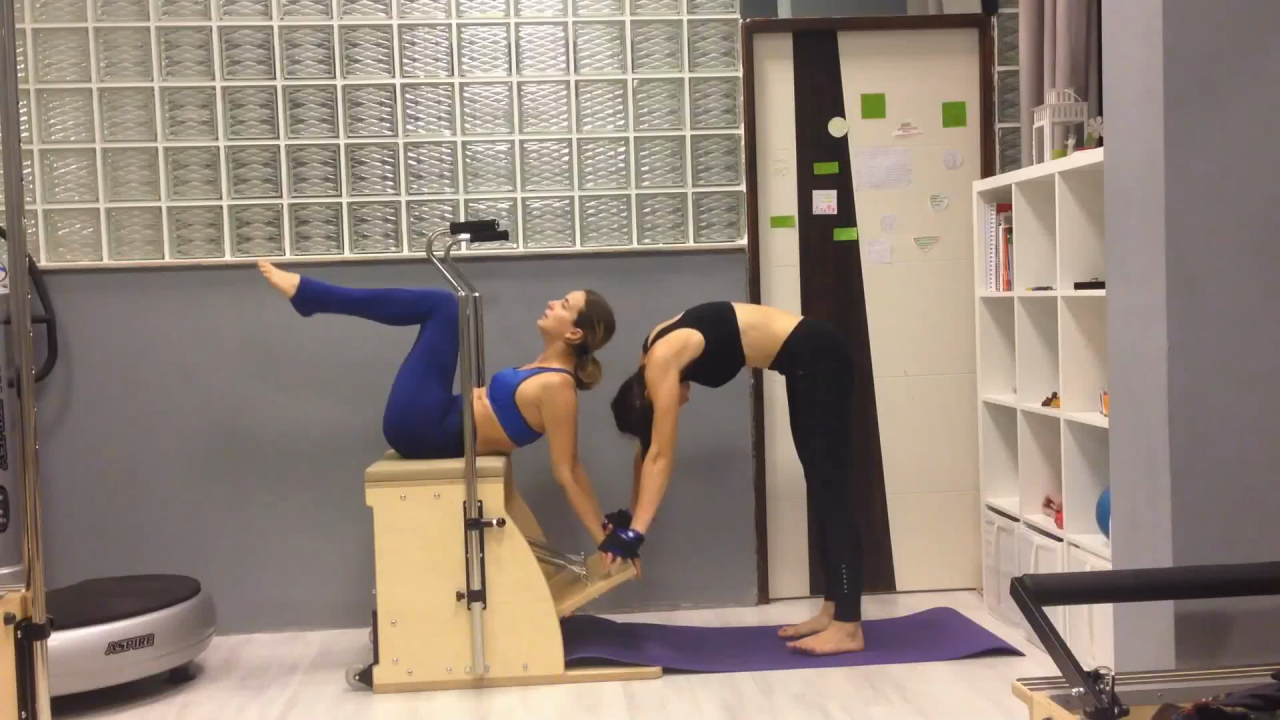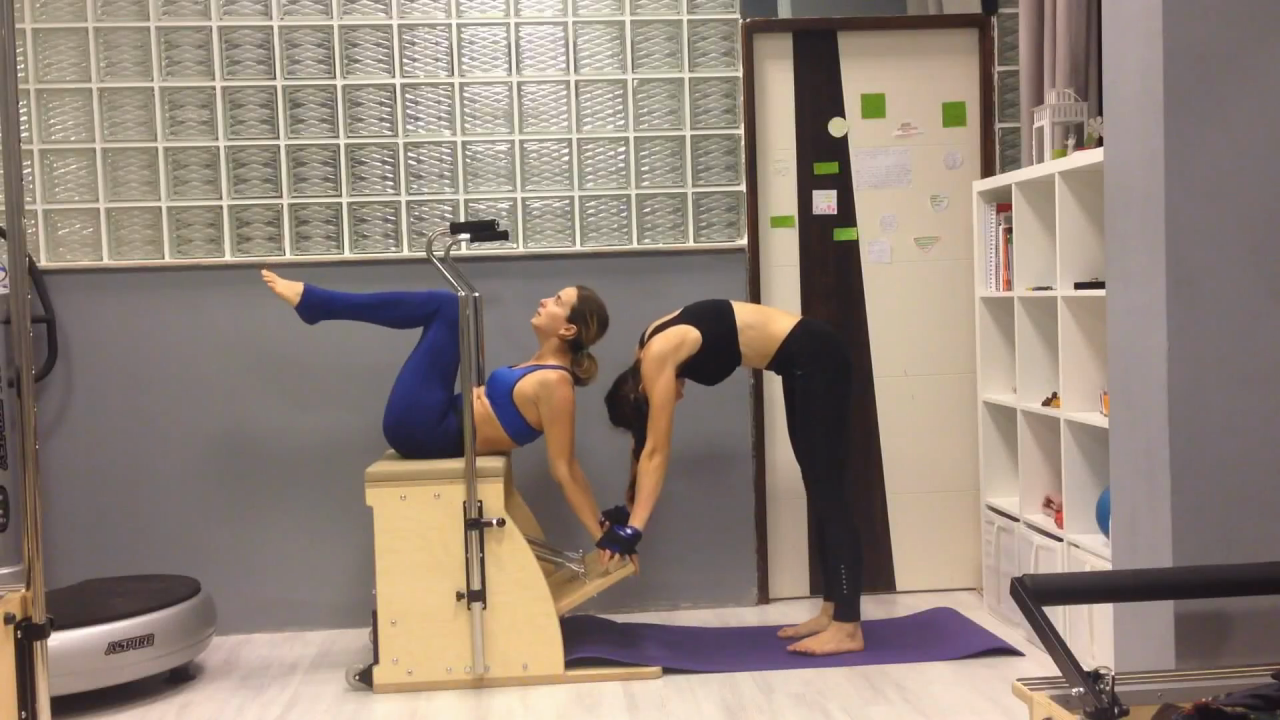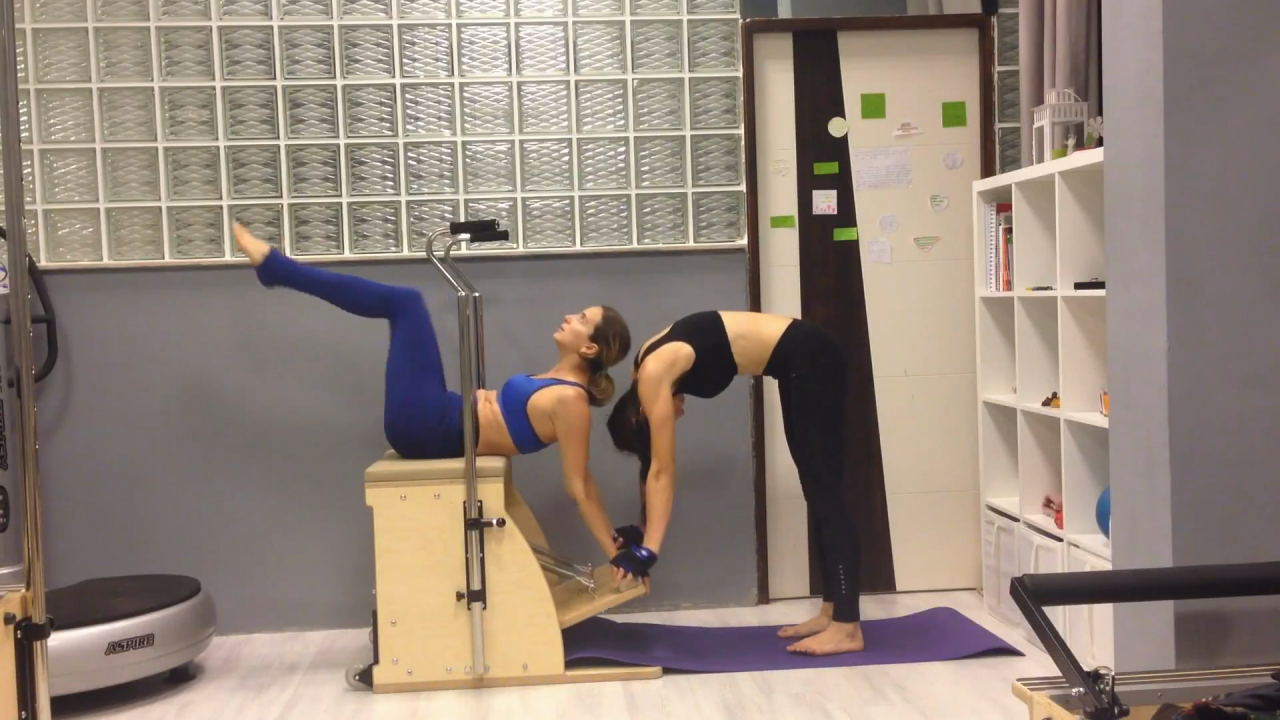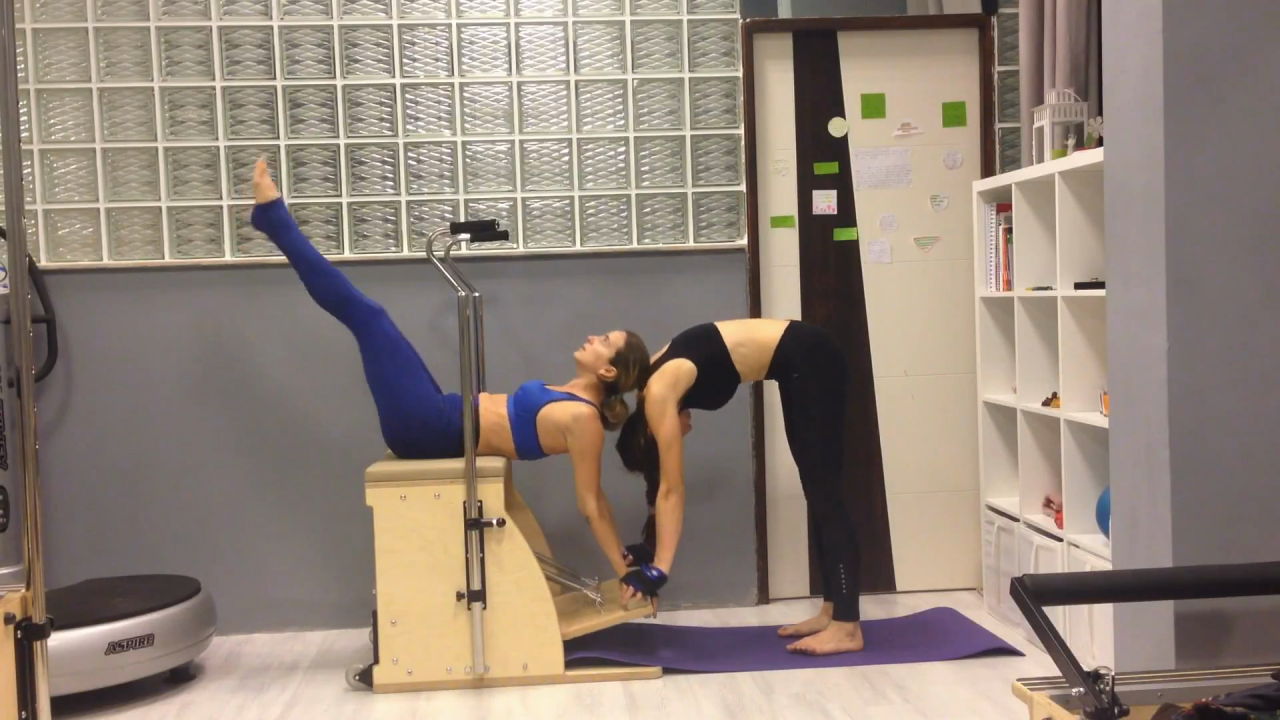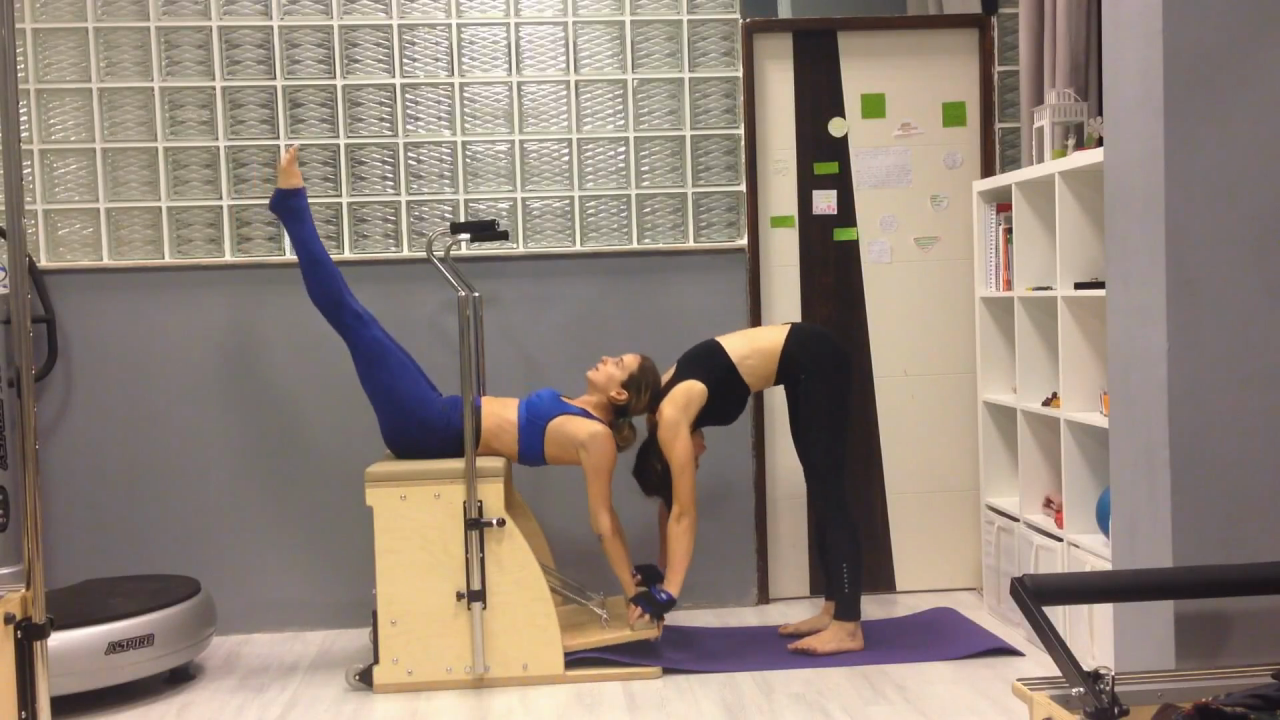
dt=0.3s
person 1, frame 1
left shoulder: (558, 388)
right shoulder: (548, 368)
left elbow: (568, 472)
left wrist: (604, 538)
left hip: (424, 430)
right hip: (437, 425)
left knee: (441, 305)
right knee: (441, 304)
left ankle: (304, 291)
right ankle: (305, 291)
person 1, frame 2
left shoulder: (555, 384)
right shoulder: (544, 367)
left elbow: (565, 470)
left wrist: (602, 536)
left hip: (422, 431)
right hip: (433, 428)
left knee: (444, 307)
right knee: (443, 307)
left ankle: (310, 299)
right ankle: (310, 299)
person 1, frame 3
left shoulder: (571, 401)
right shoulder: (560, 383)
left elbow: (580, 487)
left wrist: (615, 554)
left hip: (427, 432)
right hip: (437, 425)
left knee: (405, 305)
right knee: (405, 303)
left ankle: (273, 264)
right ankle: (274, 265)
person 1, frame 4
left shoulder: (584, 419)
right shoulder: (572, 399)
left elbow: (591, 504)
left wrist: (625, 573)
left hip: (430, 432)
right hip: (440, 419)
left knee: (368, 317)
right knee: (366, 316)
left ankle: (274, 215)
person 1, frame 5
left shoulder: (595, 437)
right shoulder: (582, 413)
left elbow: (604, 523)
left wrist: (635, 593)
left hip: (433, 432)
right hip: (442, 419)
left knee: (355, 322)
right knee: (357, 320)
left ankle: (293, 203)
person 2, frame 1
left shoulder: (663, 361)
right shoulder: (656, 352)
left elbow: (660, 456)
right elbow: (649, 446)
left wrist: (634, 531)
right wrist: (630, 517)
left hip: (819, 358)
right hip: (807, 361)
left knee: (831, 494)
right knee: (823, 493)
left ankle: (848, 628)
right ankle: (833, 612)
person 2, frame 2
left shoulder: (659, 355)
right shoulder: (652, 348)
left elbow: (656, 452)
right elbow: (647, 443)
left wrist: (632, 529)
right wrist: (628, 510)
left hip: (817, 358)
right hip: (804, 361)
left knee: (827, 493)
right knee: (820, 493)
left ankle: (848, 629)
right ankle: (832, 613)
person 2, frame 3
left shoulder: (653, 375)
right shoulder: (650, 365)
left elbow: (662, 471)
right elbow: (654, 466)
left wrist: (646, 550)
right wrist: (641, 532)
left hip: (812, 359)
right hip: (800, 362)
left knee: (824, 493)
right knee: (817, 492)
left ankle: (847, 628)
right ankle: (833, 613)
person 2, frame 4
left shoulder: (659, 395)
right shoulder: (652, 386)
left elbow: (671, 491)
right elbow: (665, 486)
left wrist: (658, 570)
right wrist: (649, 546)
left hip: (812, 360)
right hip: (800, 362)
left knee: (823, 492)
right knee: (817, 491)
left ankle: (847, 628)
right ankle: (832, 612)
person 2, frame 5
left shoulder: (671, 419)
right shoulder: (664, 410)
left elbow: (683, 514)
right elbow: (672, 506)
left wrist: (668, 593)
right wrist: (662, 571)
left hip: (817, 361)
right hip: (805, 364)
left knee: (827, 493)
right knee: (821, 492)
left ankle: (848, 627)
right ankle: (834, 611)
